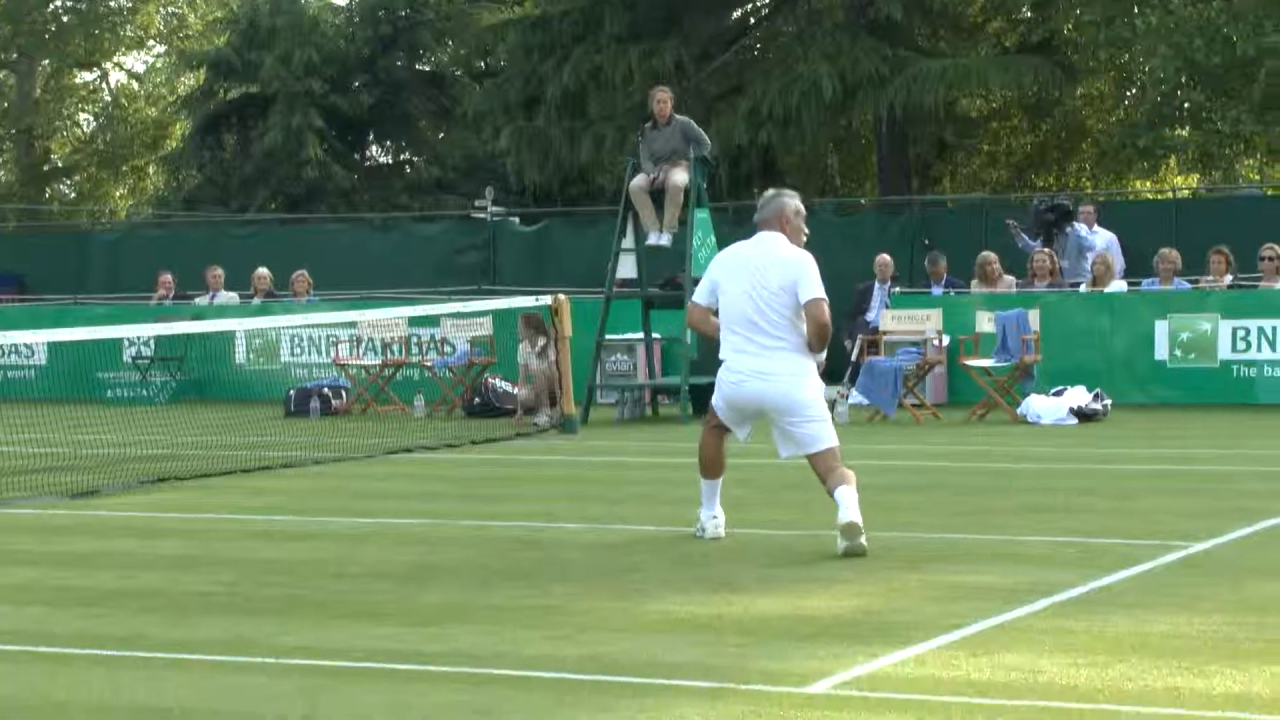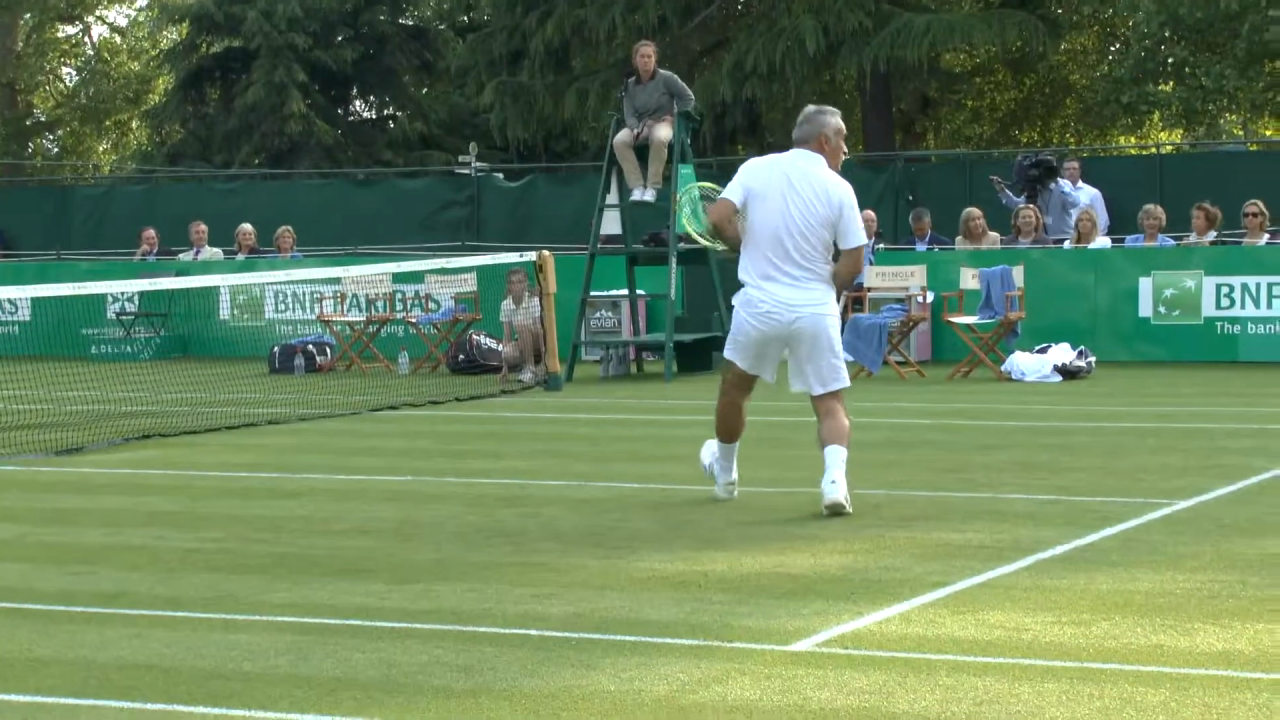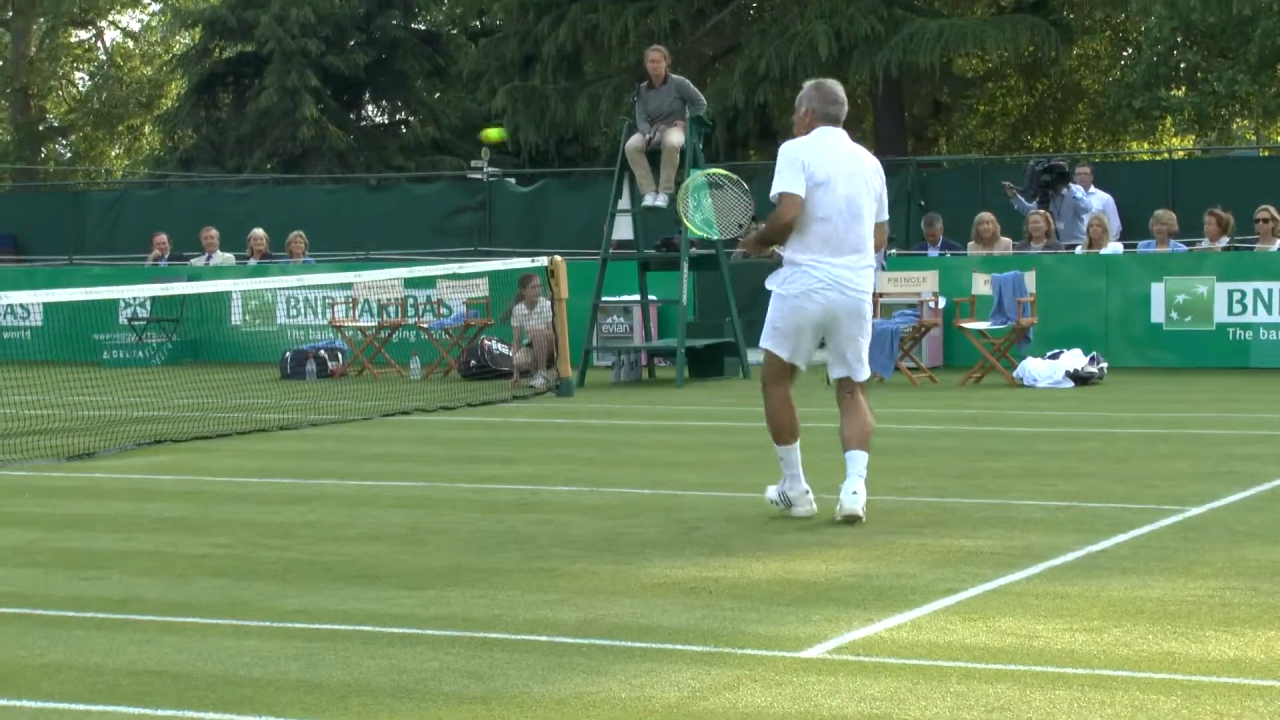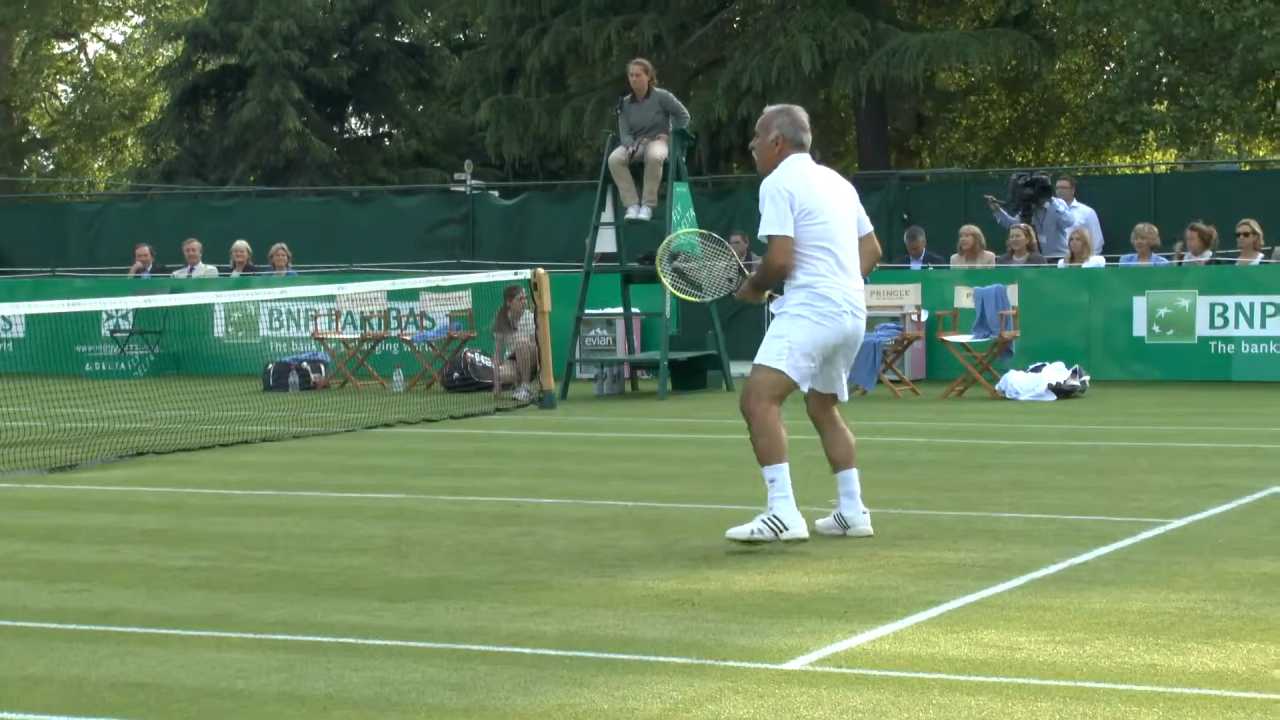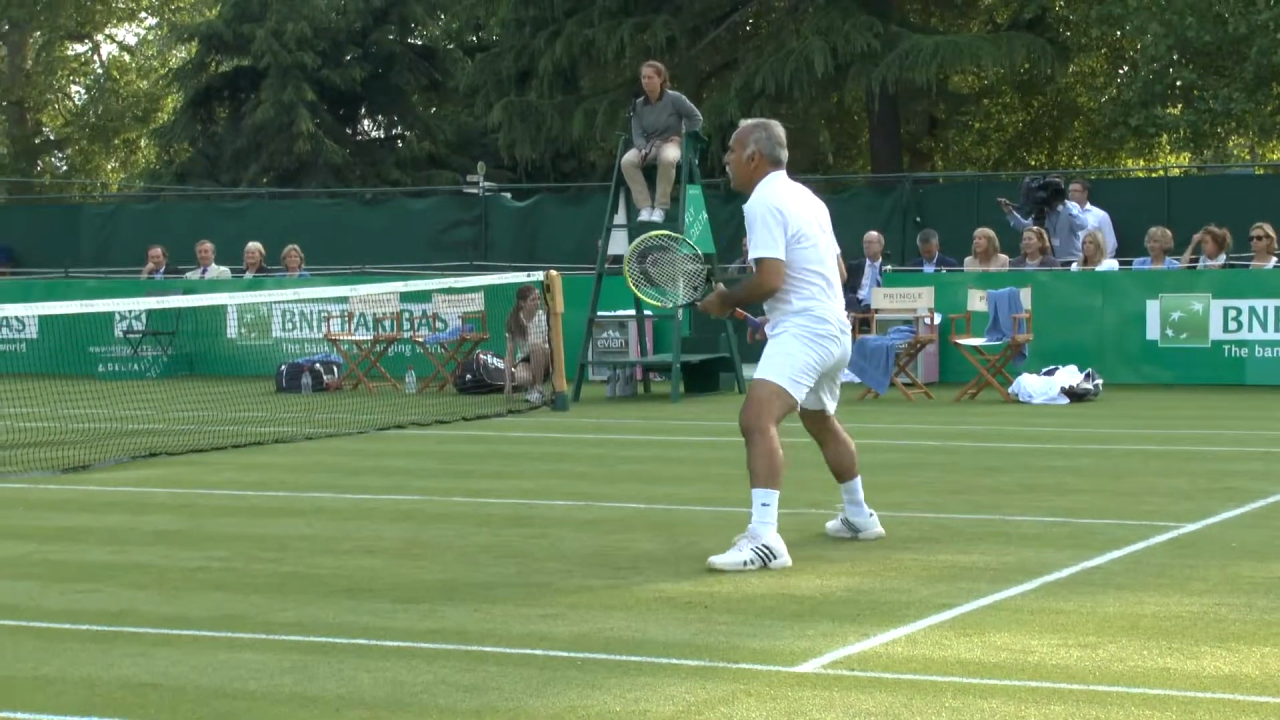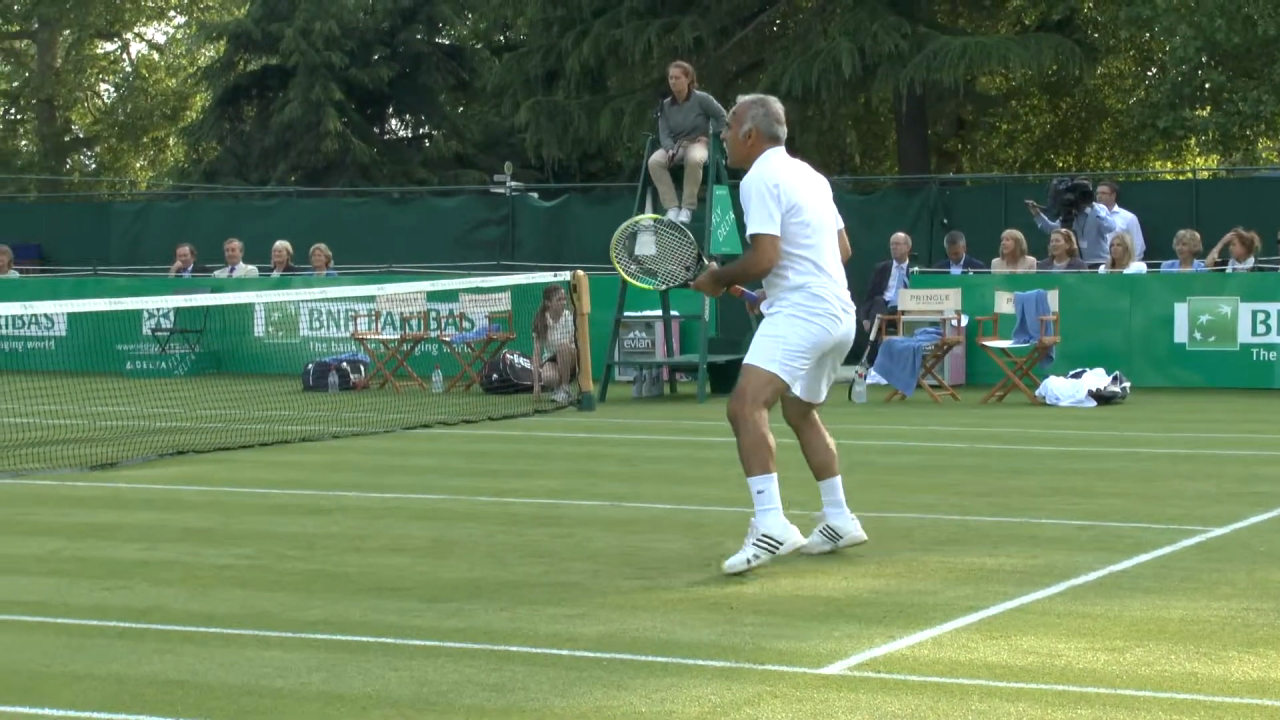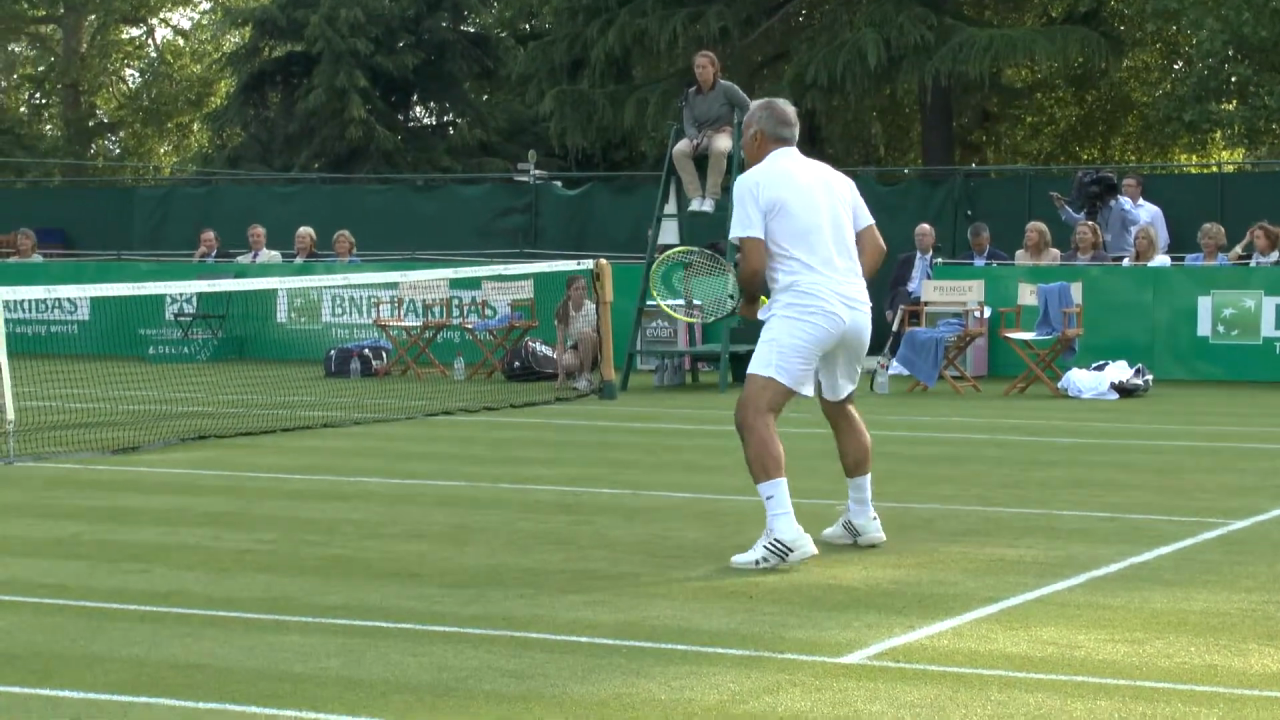
dt=0.3s
person 1, frame 1
left shoulder: (725, 257)
right shoulder: (798, 260)
left elbow: (695, 317)
right elbow: (820, 321)
right wrist: (813, 353)
left hip: (739, 378)
right hip: (792, 381)
left knee: (714, 427)
right knee: (833, 468)
left ankle: (710, 515)
right ankle: (848, 512)
person 1, frame 2
left shoulder: (756, 167)
right shoulder: (839, 189)
left elbow: (718, 218)
right elbow: (853, 266)
left wrist: (746, 244)
left hip: (758, 305)
right hip: (814, 310)
left knee: (733, 389)
right knee: (831, 407)
left ankle: (724, 471)
right ankle: (835, 479)
person 1, frame 3
left shoulder: (796, 151)
right shoulder: (869, 162)
left elbow: (788, 216)
right elbow: (880, 237)
left wrist: (758, 240)
left hip: (805, 285)
right hip: (856, 291)
left knee: (775, 382)
right knee: (853, 391)
left ankle: (795, 488)
right ankle: (855, 490)
person 1, frame 4
left shoulder: (779, 183)
right shoulder: (838, 182)
left elbow: (780, 260)
right elbow: (872, 251)
left wrist: (753, 286)
left hip: (811, 310)
right hip: (851, 312)
left knee: (758, 401)
right knee: (823, 408)
left ankle: (783, 512)
right ankle: (852, 511)
person 1, frame 5
left shoulder: (763, 203)
right shoulder: (807, 198)
left elbow: (769, 281)
left wrist: (725, 300)
left hip: (803, 333)
right hip: (834, 331)
left knee: (757, 419)
right knee: (819, 420)
left ankle: (764, 539)
right ankle: (858, 515)
person 1, frame 6
left shoulder: (761, 178)
right shoulder: (810, 175)
left elbow: (764, 258)
right elbow: (843, 249)
left wrist: (717, 278)
left hip: (801, 313)
right hip: (836, 312)
left knee: (746, 407)
right knee: (801, 413)
left ankle: (770, 525)
right ankle: (839, 520)
person 1, frame 7
left shoulder: (752, 181)
right shoulder: (836, 177)
left elbow: (752, 265)
right elbow: (875, 248)
left wrist: (750, 301)
left hip: (802, 312)
right hip: (855, 313)
left knee: (754, 414)
right knee: (840, 408)
left ankle: (784, 533)
right ankle: (862, 517)
